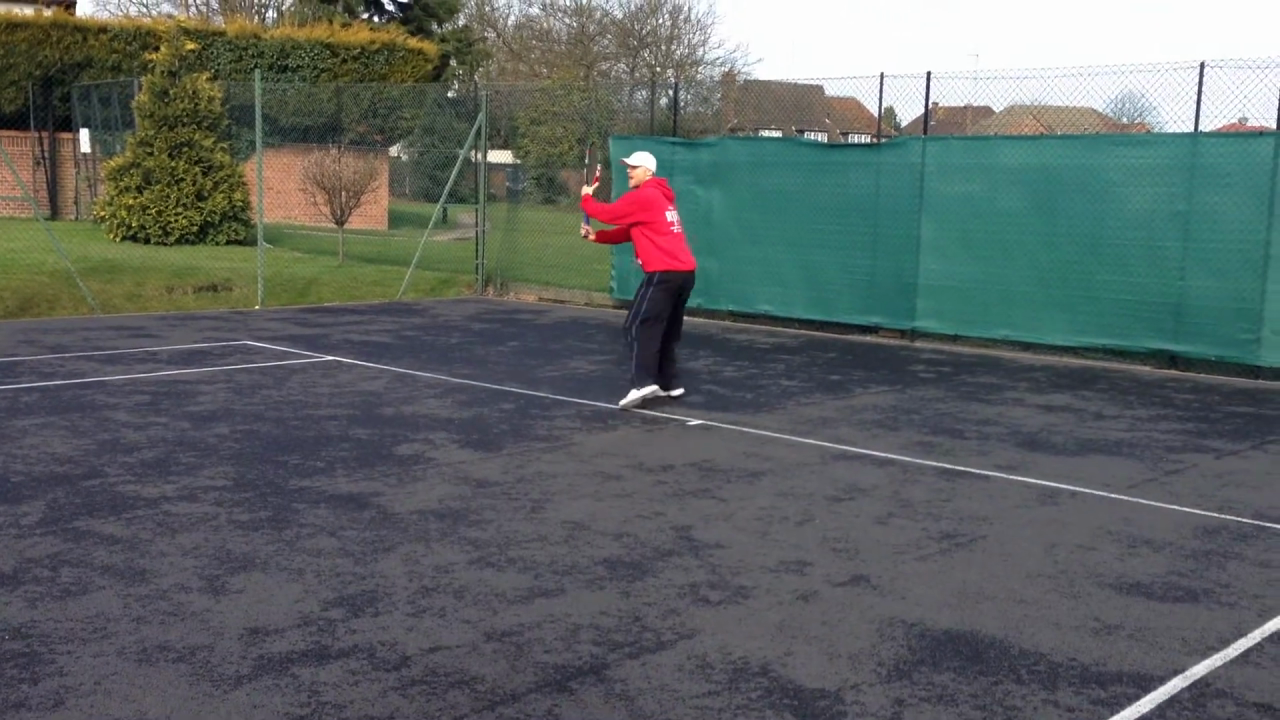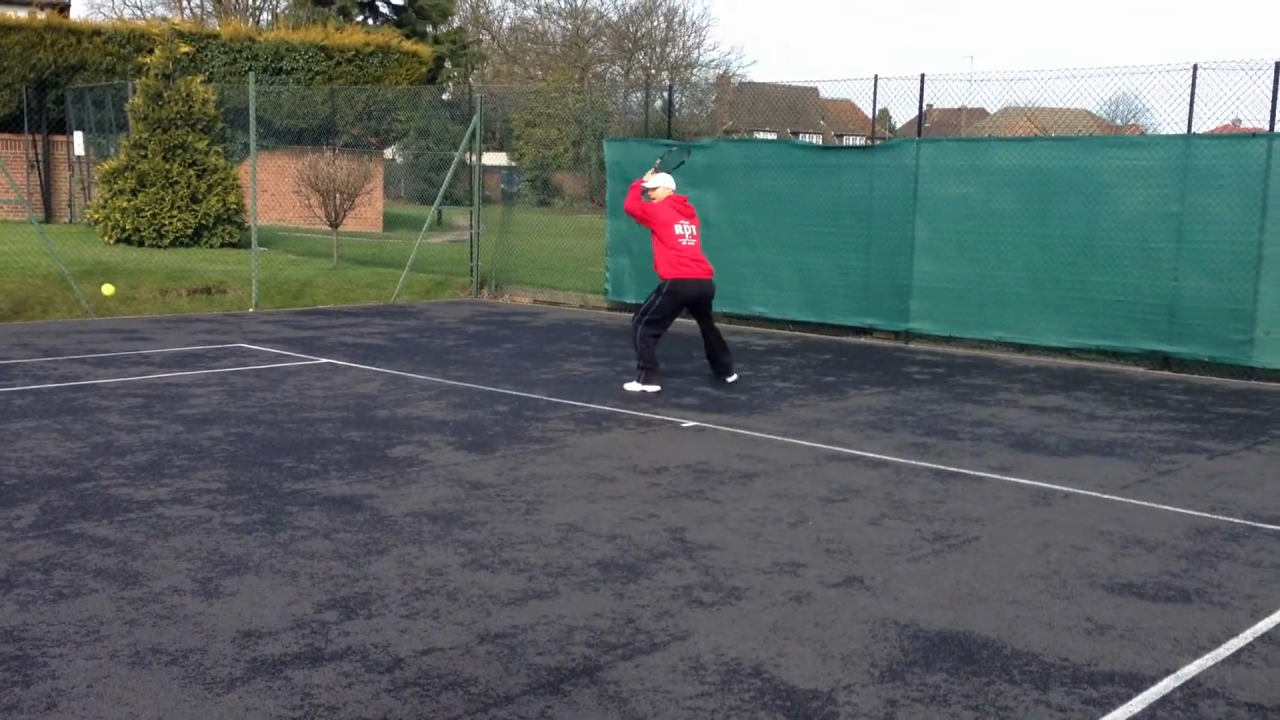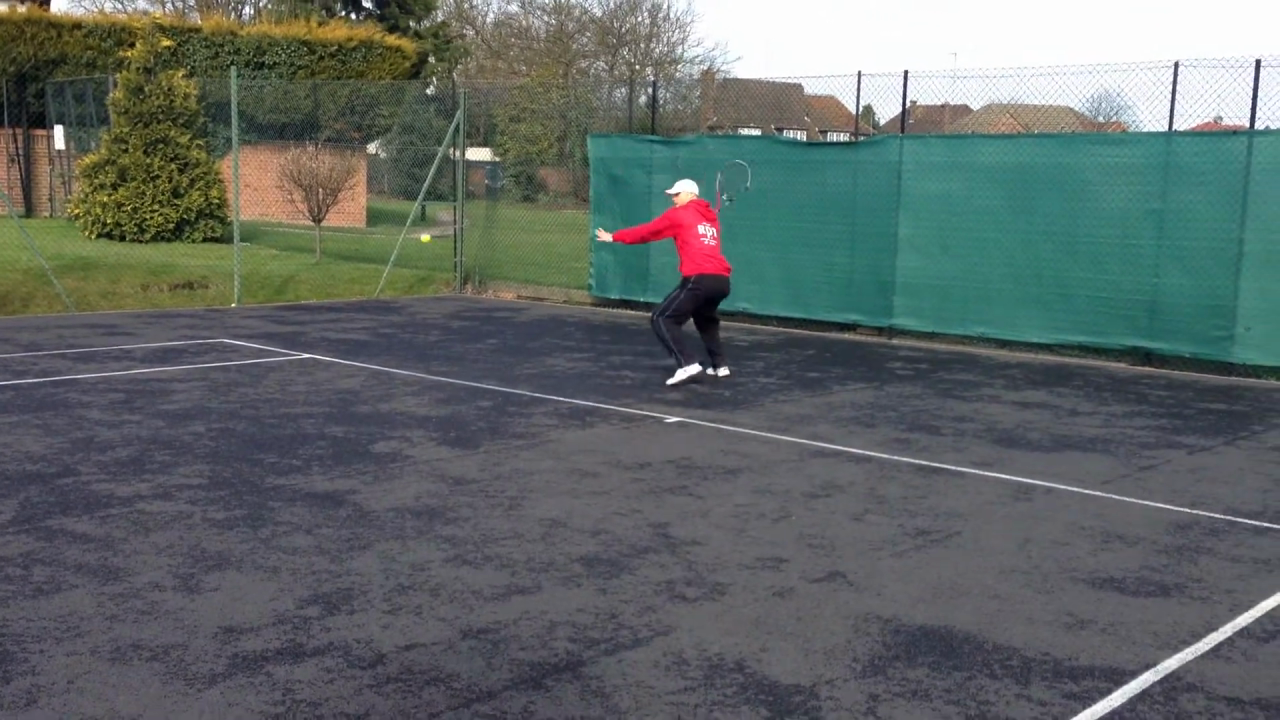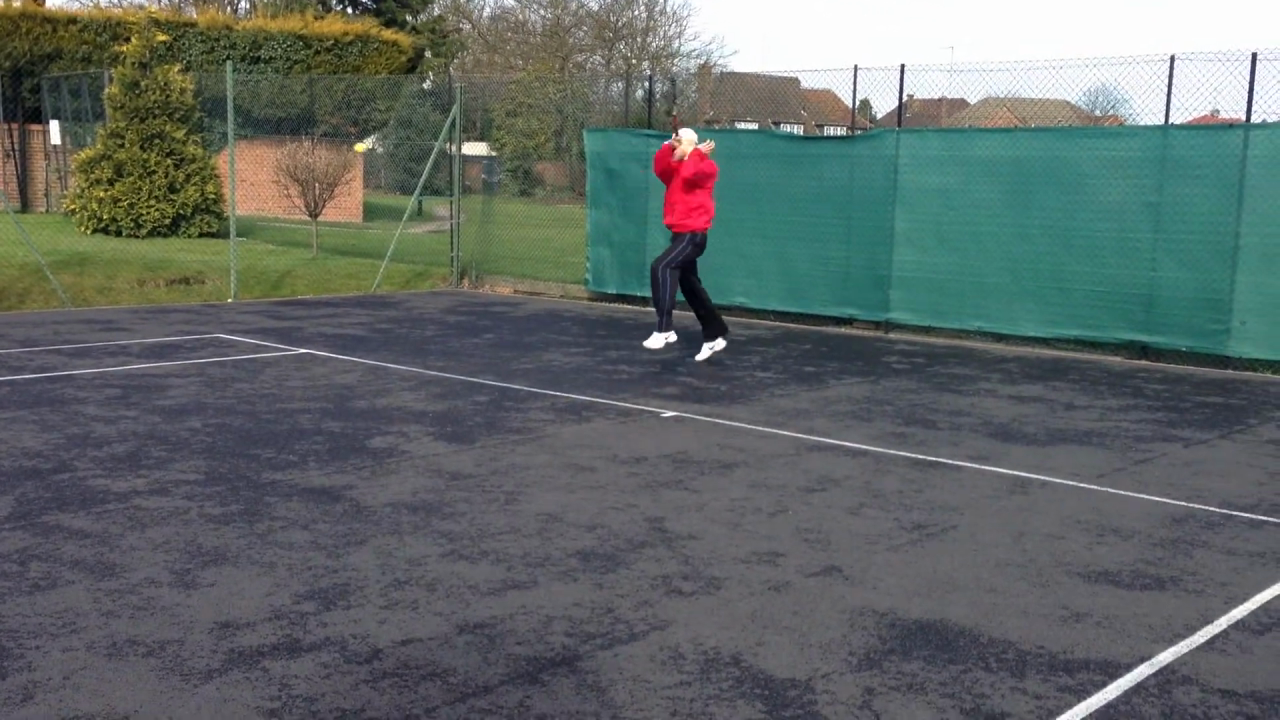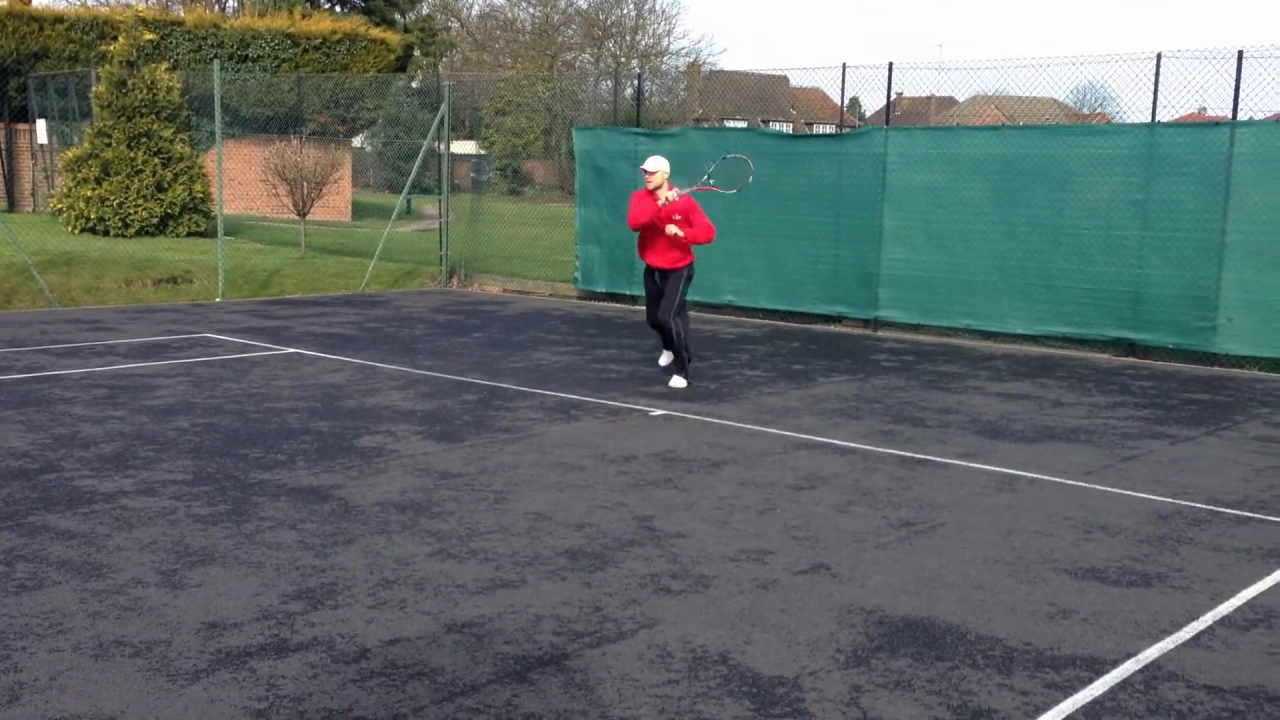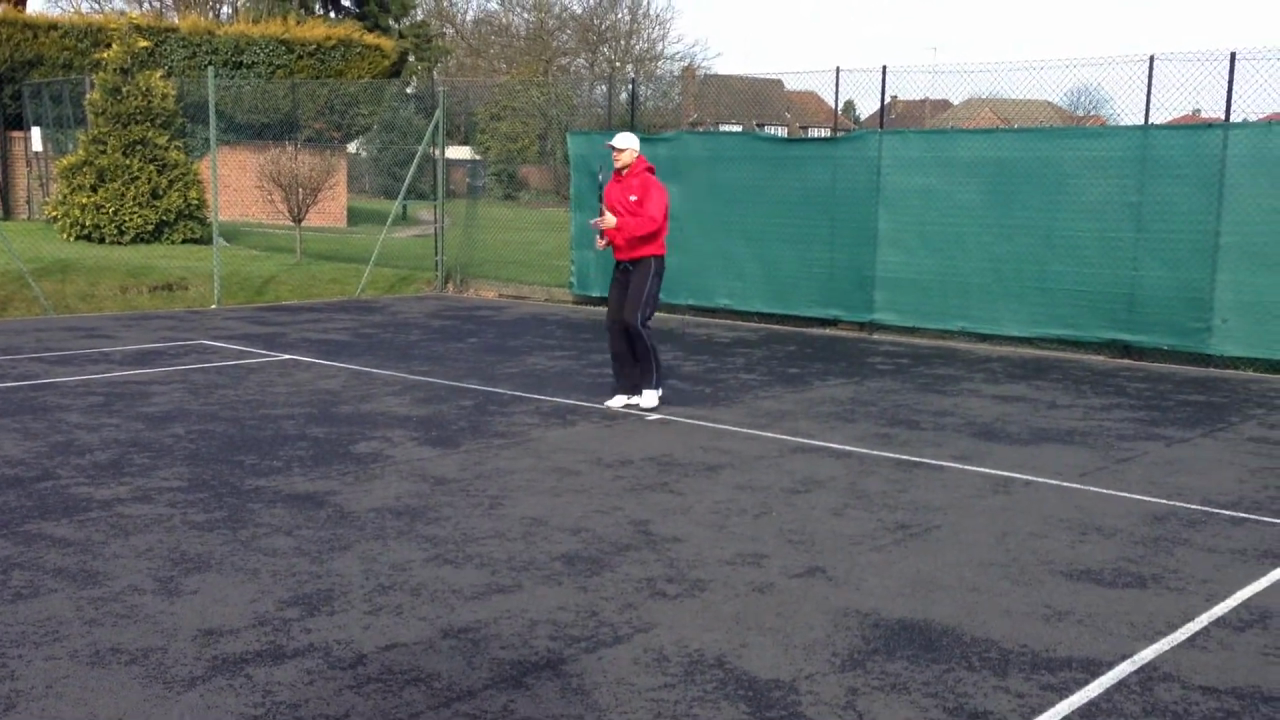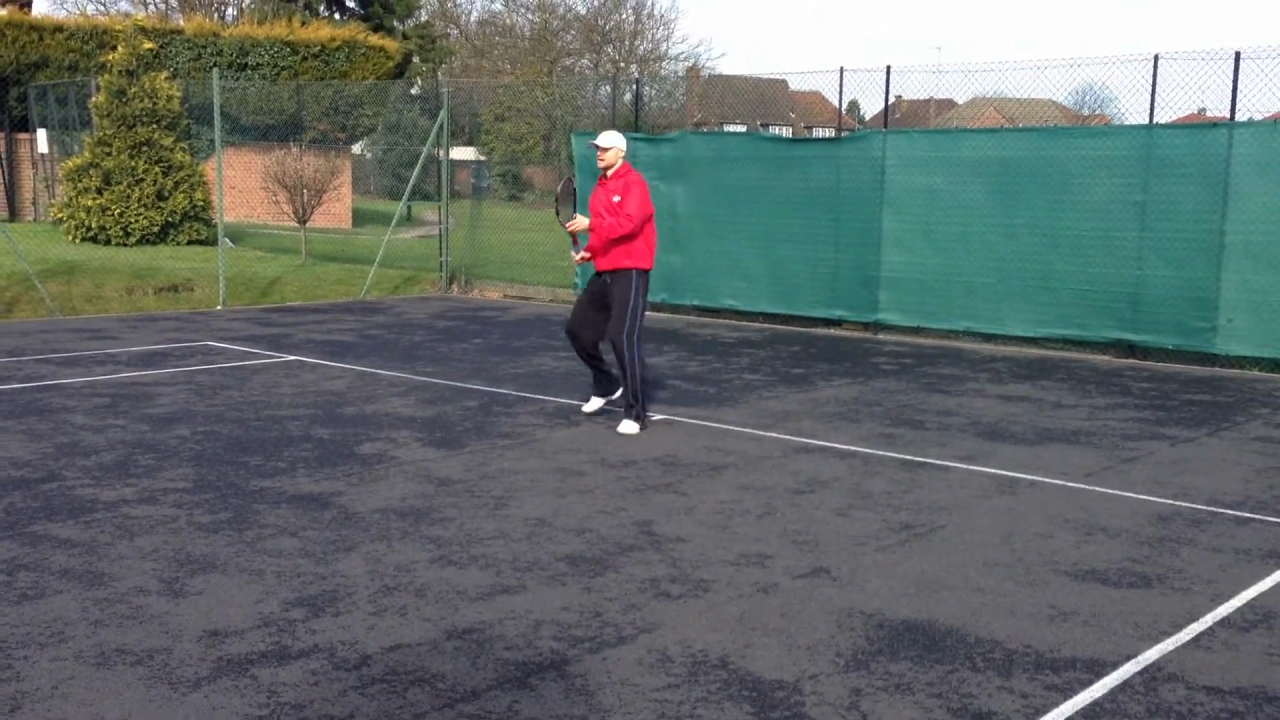
dt=0.4s
person 1, frame 1
left shoulder: (643, 196)
right shoulder: (658, 197)
left elbow: (608, 214)
right elbow: (629, 231)
left wrist: (586, 199)
right wrist: (596, 236)
left hip: (663, 272)
right hip: (685, 272)
left knee: (638, 326)
right knee: (666, 327)
left ankle: (643, 384)
right ankle: (670, 383)
person 1, frame 2
left shoulder: (656, 210)
right shoulder: (690, 213)
left elbow: (631, 206)
left wrist: (639, 184)
left hip: (678, 283)
right hip: (704, 283)
left knee: (643, 325)
right knee: (707, 325)
left ankle: (647, 379)
right ankle: (726, 371)
person 1, frame 3
left shoulder: (678, 215)
right shoulder: (711, 218)
left elbow: (645, 232)
left wrist: (614, 236)
left hip: (700, 279)
right hip: (722, 281)
left knee: (662, 319)
right knee: (706, 320)
left ankle: (687, 364)
right ankle: (719, 365)
person 1, frame 4
left shoulder: (705, 166)
right shoulder: (672, 168)
left elbow: (688, 175)
right elbow: (659, 166)
left wrist: (692, 151)
right wrist: (670, 146)
left hip: (692, 235)
right hip: (679, 234)
left knee: (660, 267)
right knee: (691, 288)
left ankle: (664, 330)
right ankle: (714, 336)
person 1, frame 5
left shoulder: (687, 203)
right shoulder: (639, 198)
left elbow: (708, 233)
right elbow: (634, 223)
left wrist: (681, 232)
right wrist: (661, 205)
left hip: (679, 269)
right hip: (652, 269)
left knee: (668, 315)
right knee: (655, 318)
left ankle: (681, 370)
right ankle: (673, 348)
person 1, frame 6
left shoulder: (649, 183)
right shoulder: (612, 185)
left elbow: (653, 222)
left wrist: (618, 224)
right wrist: (605, 237)
left hip: (647, 262)
right hip: (622, 264)
left knee: (634, 320)
right knee: (615, 324)
left ankle: (652, 382)
right ankle: (628, 389)
person 1, frame 7
left shoulder: (634, 184)
right shoulder: (598, 189)
left elbow: (628, 224)
left wrist: (590, 224)
right wrist: (589, 251)
left hip: (631, 273)
right hip: (603, 274)
left knee: (621, 337)
right knee: (577, 328)
left ankle: (635, 413)
right ankle: (606, 385)
